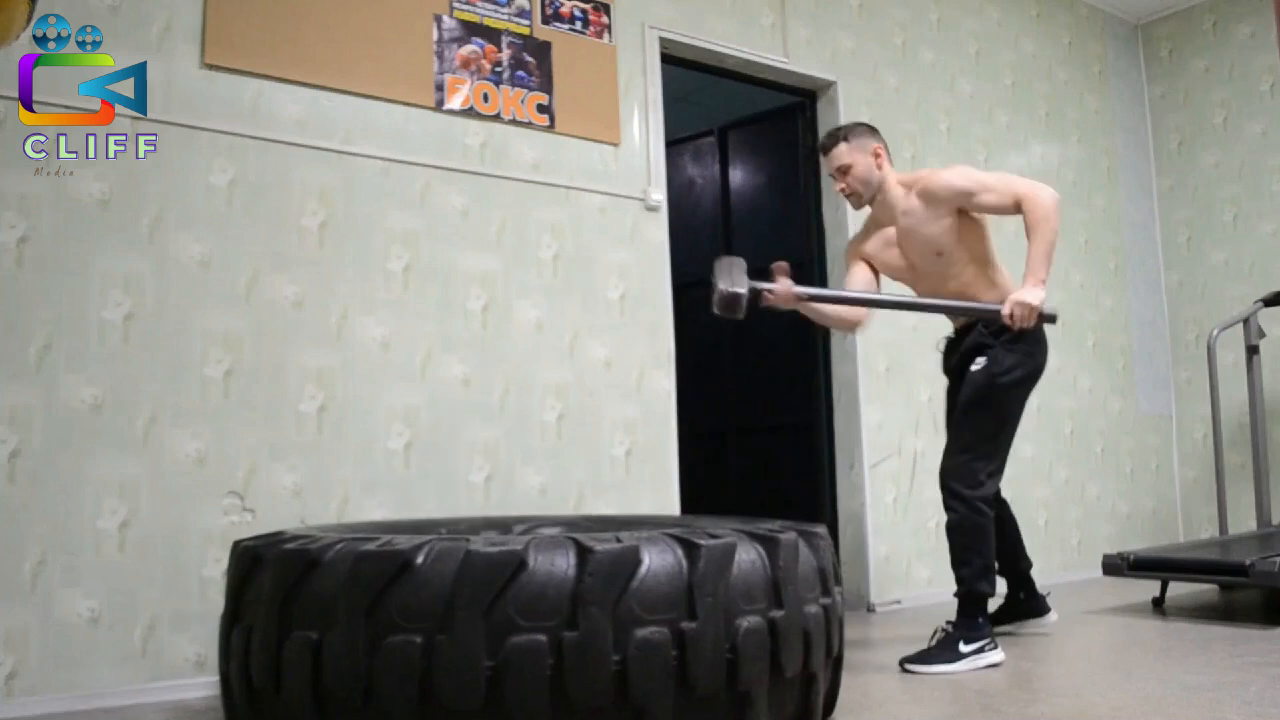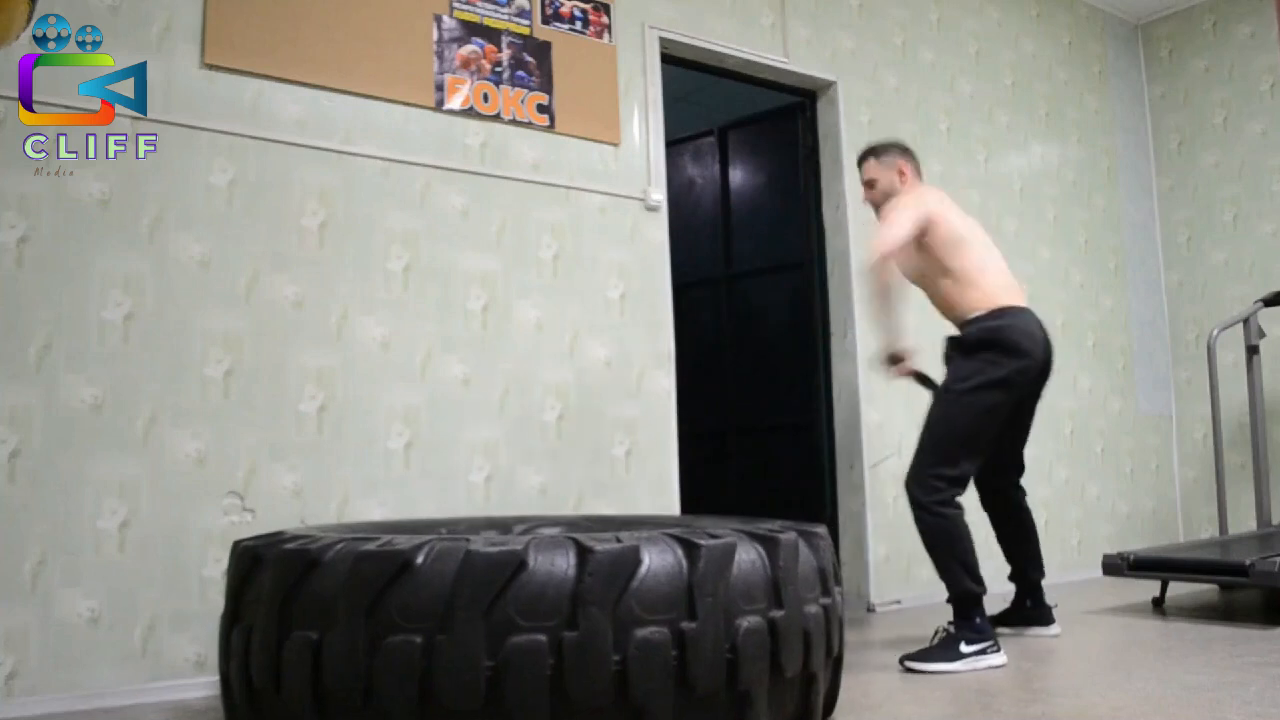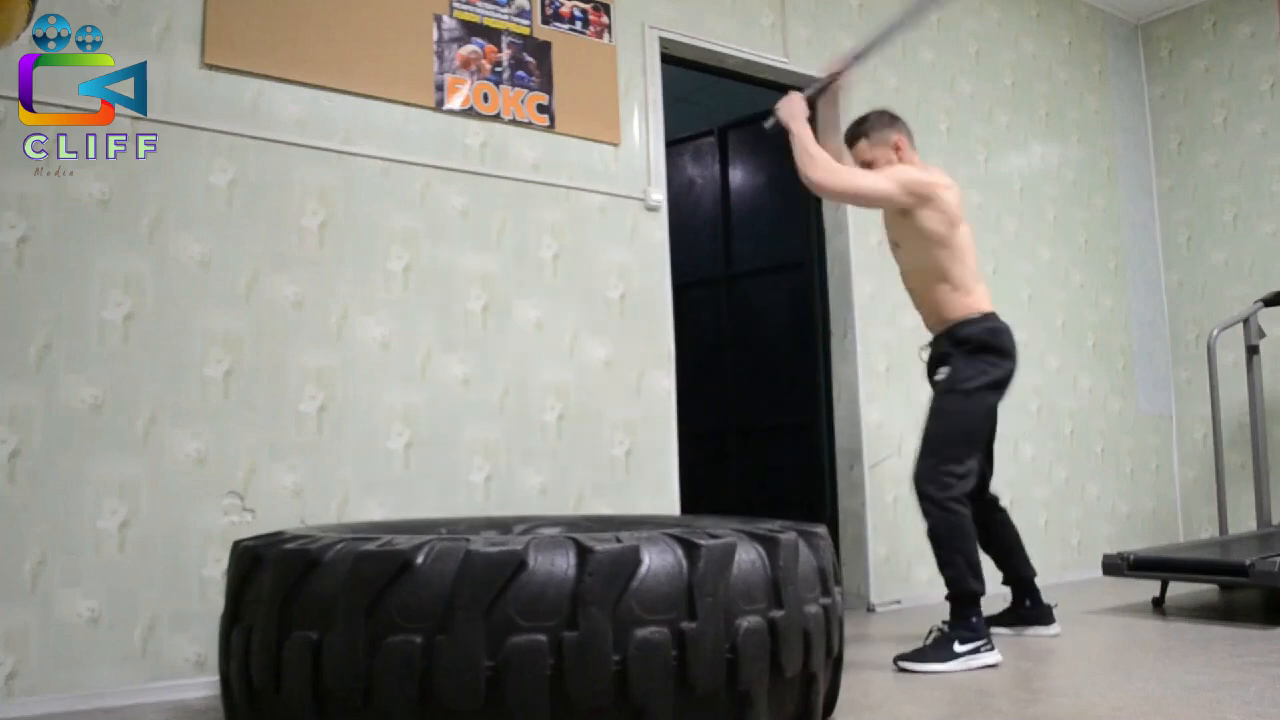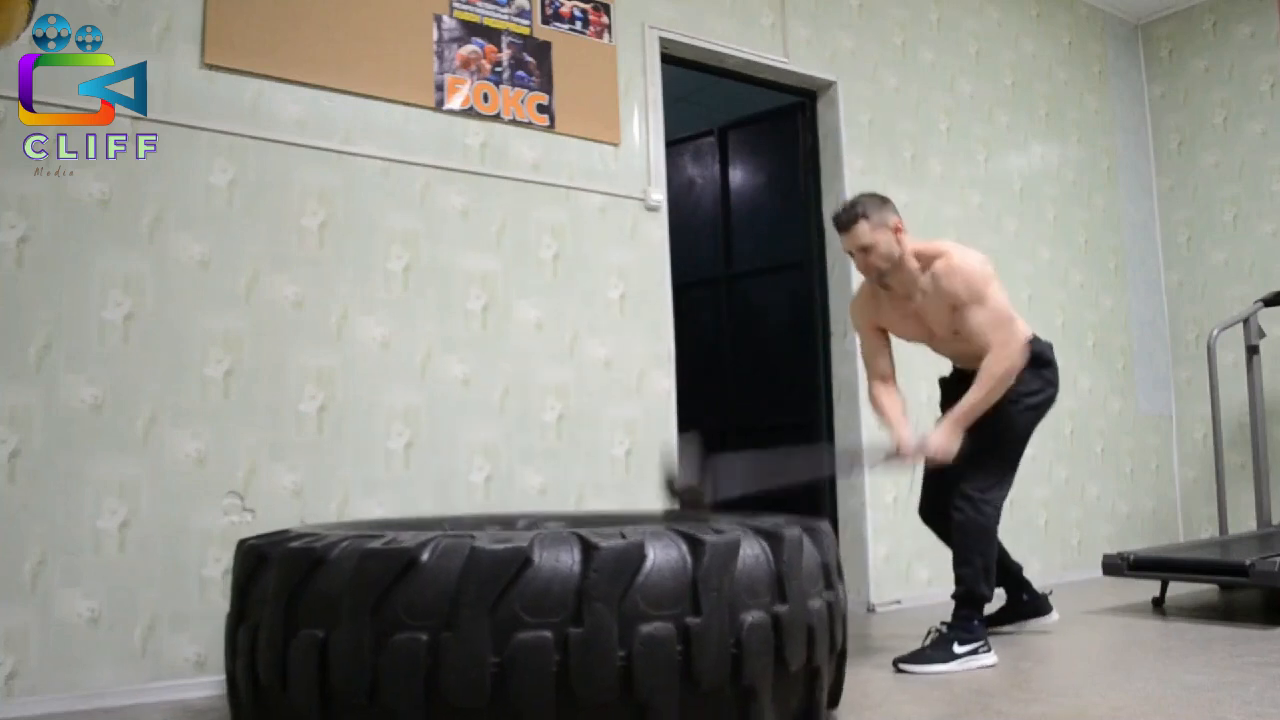
dt=0.5s
person 1, frame 1
left shoulder: (941, 188)
right shoulder: (865, 247)
left elbow: (1041, 196)
right elbow: (853, 313)
left wrist: (1033, 283)
right wrist: (798, 300)
left hip: (1009, 339)
right hip: (970, 345)
left knee: (963, 478)
right knee: (973, 479)
left ankle: (973, 633)
right ankle: (1025, 597)
person 1, frame 2
left shoulder: (909, 206)
right shoulder: (935, 222)
left elbow: (881, 257)
left wrist: (892, 340)
left hip: (996, 344)
right hip: (1026, 339)
left knee: (929, 486)
right knee: (997, 481)
left ankle: (975, 632)
right ankle: (1032, 604)
person 1, frame 3
left shoulder: (922, 183)
right shoulder: (898, 189)
left elbow: (822, 178)
right elbow: (833, 180)
left wrist: (796, 122)
right wrist: (808, 123)
left hip: (979, 349)
right hip: (956, 355)
left knee: (937, 482)
right knee: (968, 488)
left ankle: (969, 633)
right ankle: (1030, 605)
person 1, frame 4
left shoulder: (957, 268)
right shoulder: (867, 306)
left elbow: (1009, 350)
right elbow: (881, 380)
left wrist: (954, 426)
right wrist: (902, 435)
left hip: (1024, 372)
right hip: (967, 379)
left knee: (973, 490)
right knee: (937, 506)
left ankle: (967, 633)
right ankle: (1024, 597)
